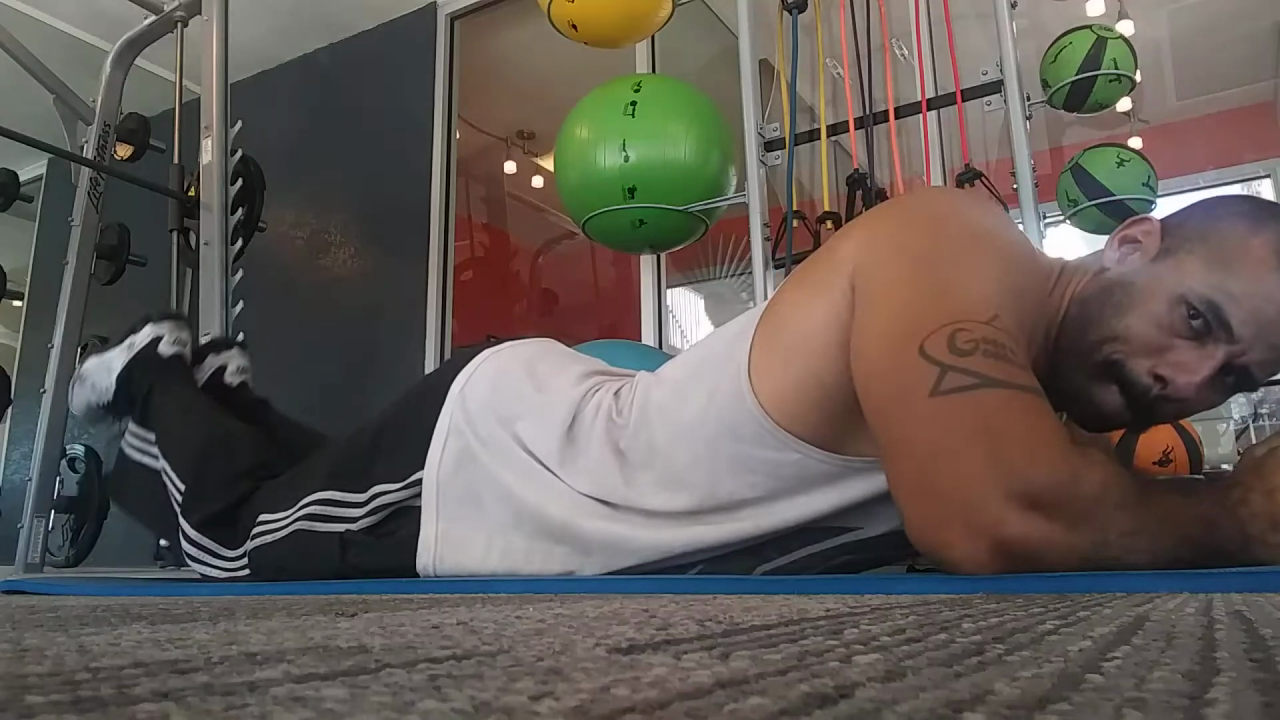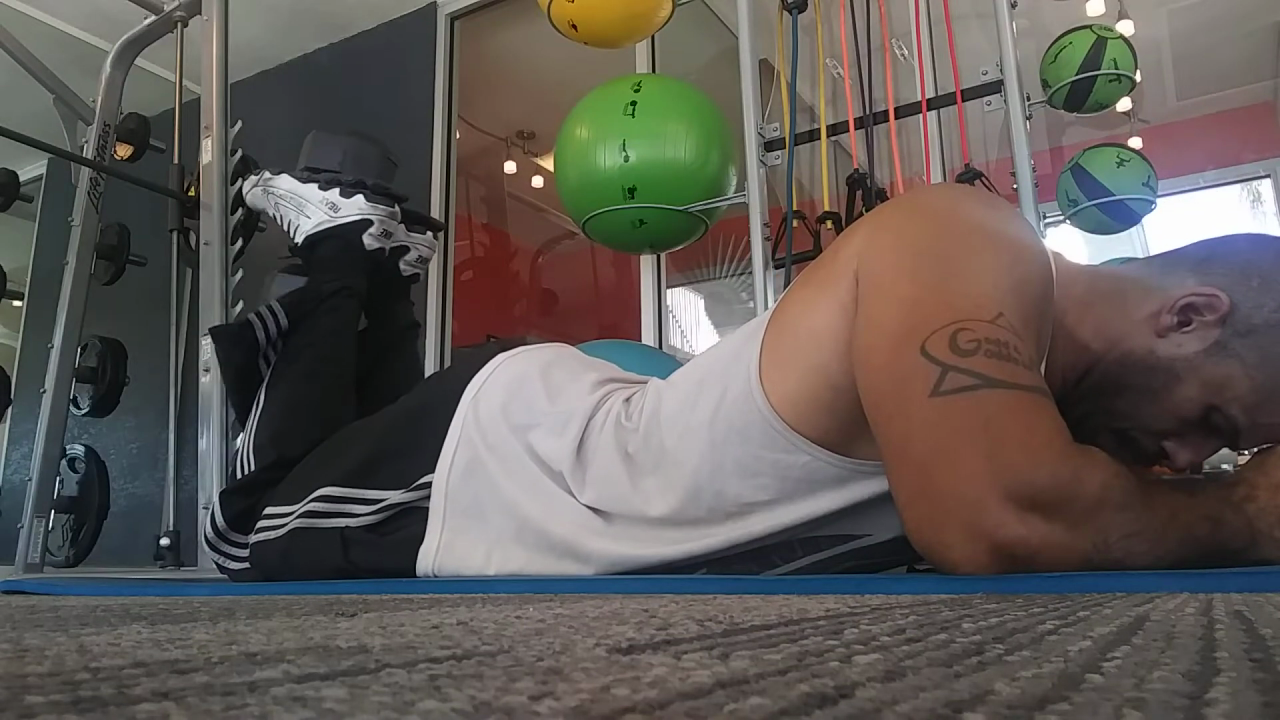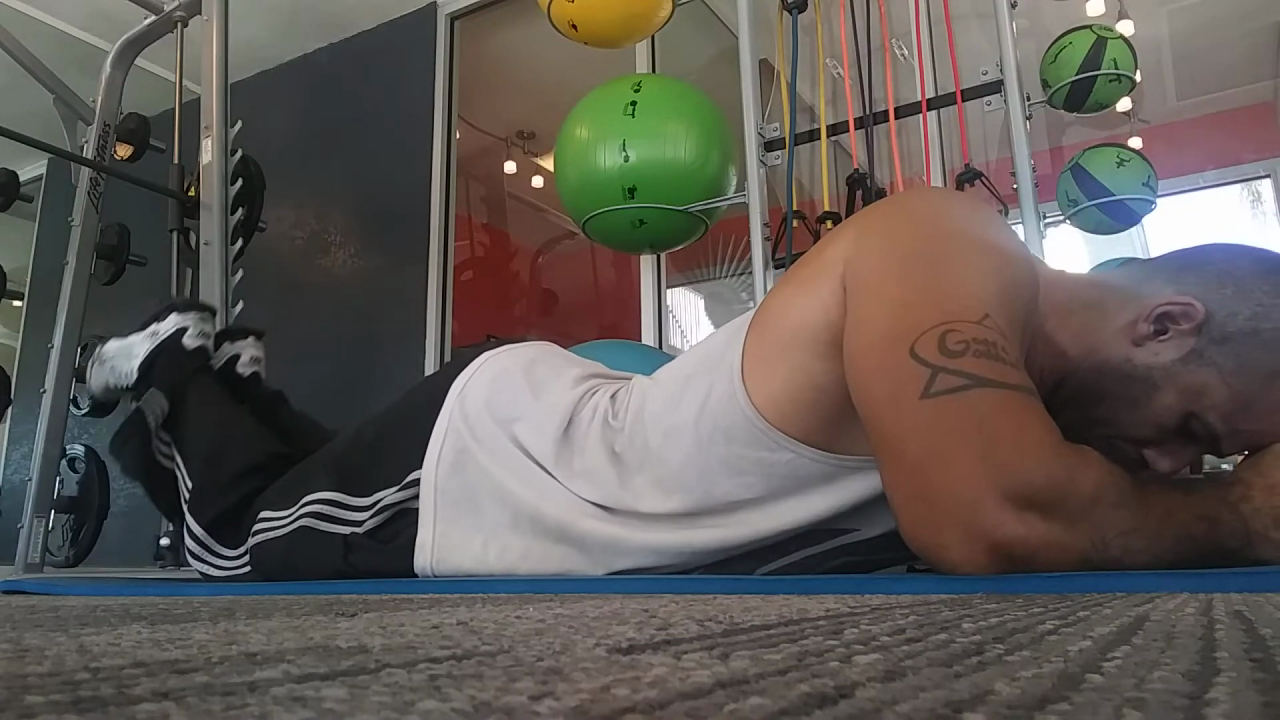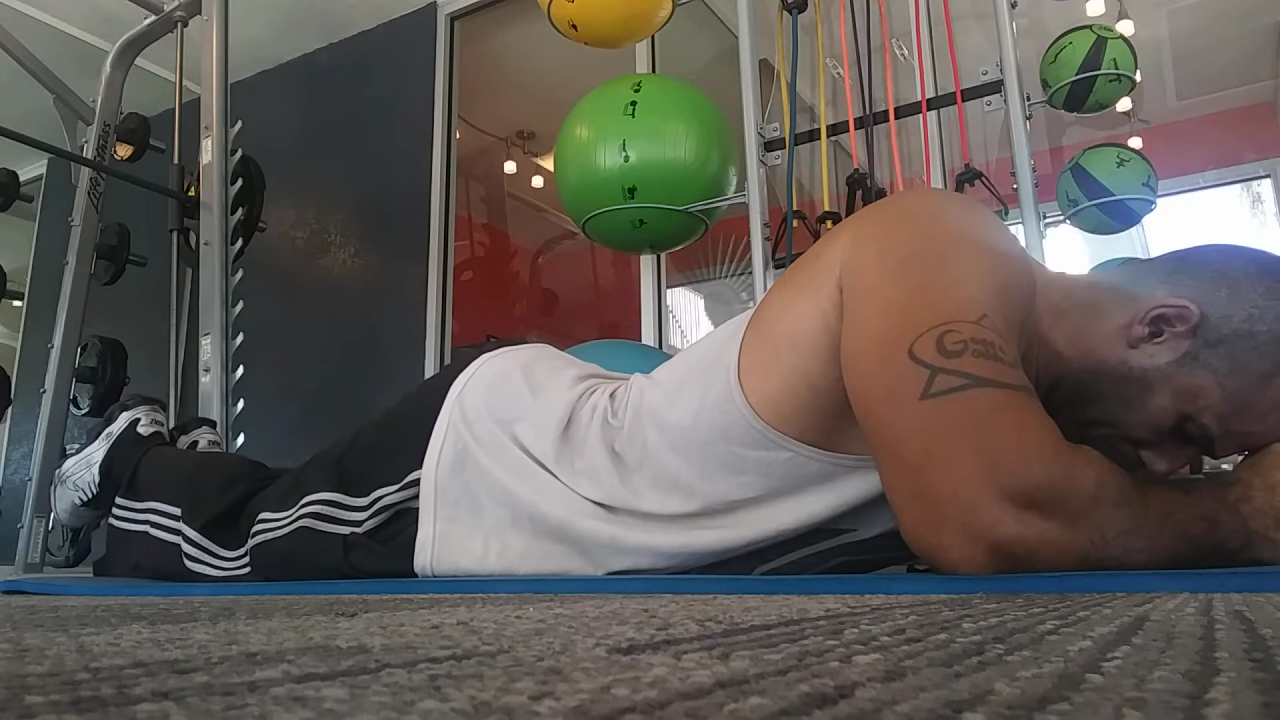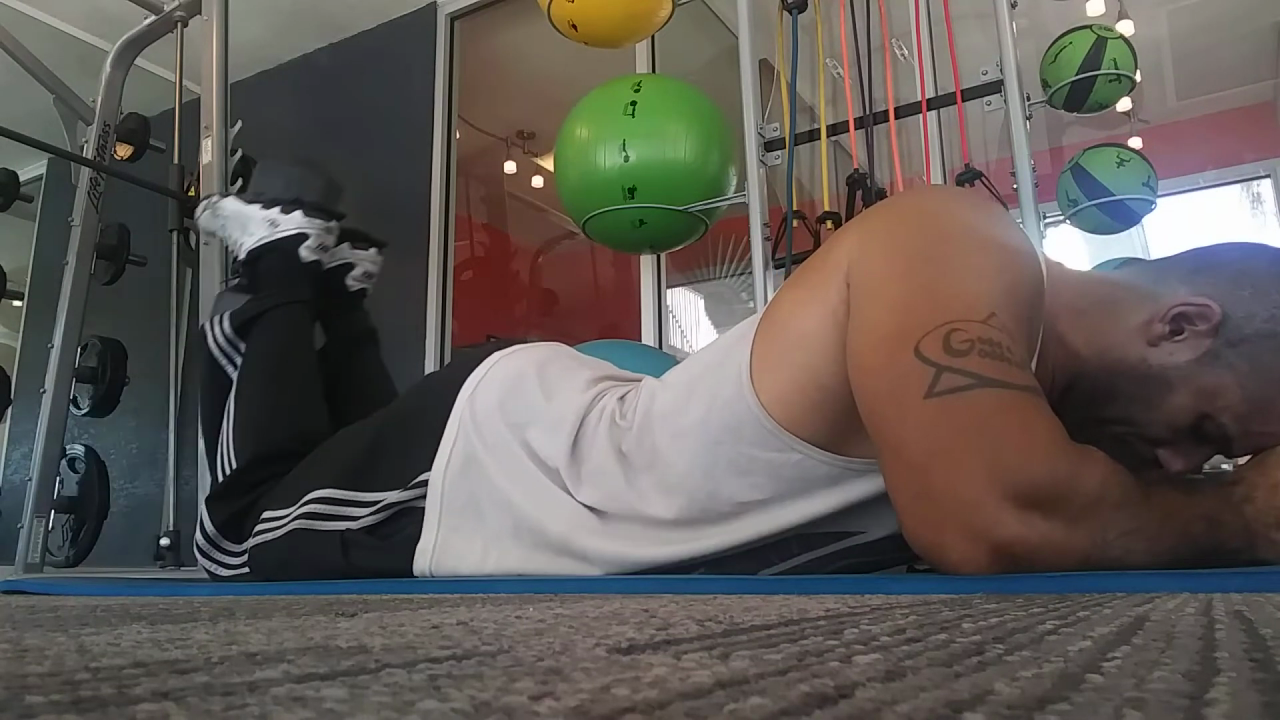
dt=1s
person 1, frame 1
left shoulder: (1031, 393)
right shoulder: (957, 246)
right elbow: (993, 521)
left hip: (548, 425)
right hip: (468, 457)
right knee: (232, 534)
left ankle: (212, 389)
right ankle: (158, 382)
person 1, frame 2
left shoulder: (1037, 370)
right shoulder: (962, 245)
right elbow: (999, 520)
left hip: (561, 431)
right hip: (485, 453)
right knee: (252, 534)
left ankle: (368, 278)
right ankle: (346, 257)
person 1, frame 3
left shoulder: (1015, 372)
right shoulder: (948, 250)
right elbow: (994, 520)
left hip: (548, 431)
right hip: (460, 463)
right knee: (238, 540)
left ankle: (215, 379)
right ankle: (184, 377)
person 1, frame 4
left shoulder: (1010, 369)
right shoulder: (944, 251)
right elbow: (992, 520)
left hip: (547, 431)
right hip: (464, 463)
right knee: (232, 551)
left ankle: (168, 458)
right ankle: (140, 462)
person 1, frame 5
left shoulder: (1034, 379)
right shoulder: (955, 248)
right elbow: (996, 520)
left hip: (569, 423)
right hip: (476, 456)
right knee: (243, 537)
left ankle: (322, 284)
right ankle: (288, 265)
